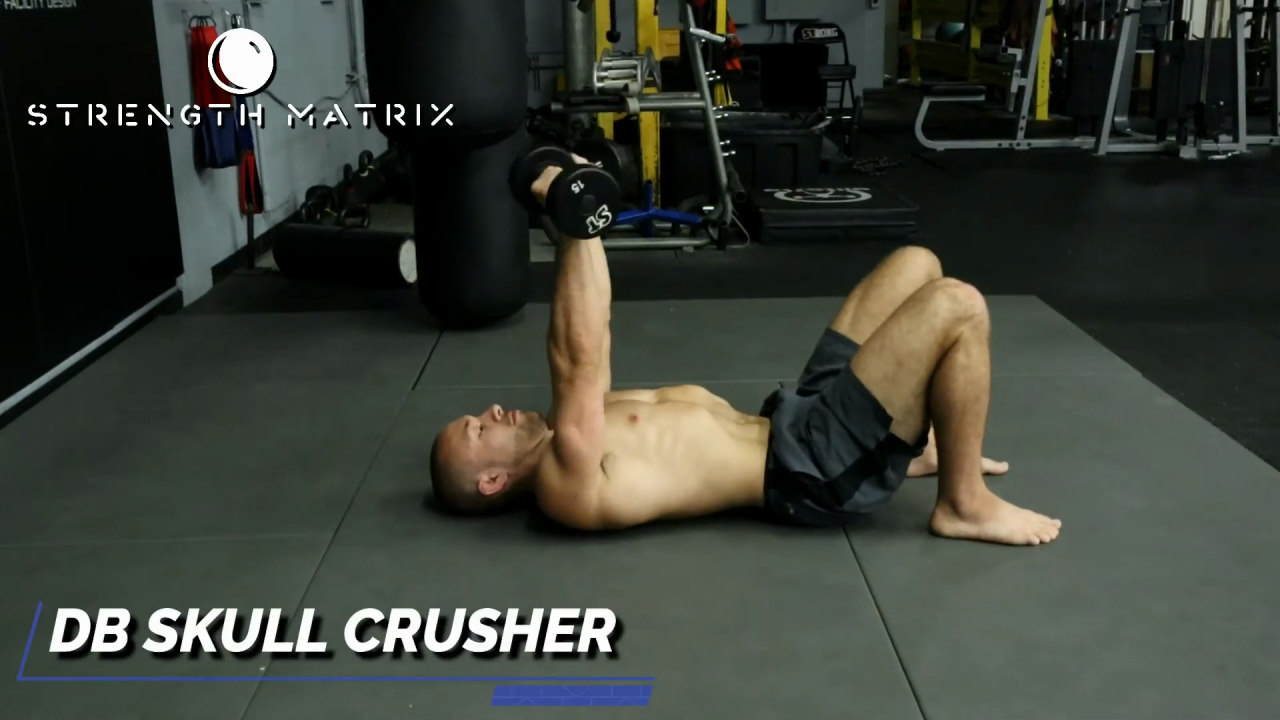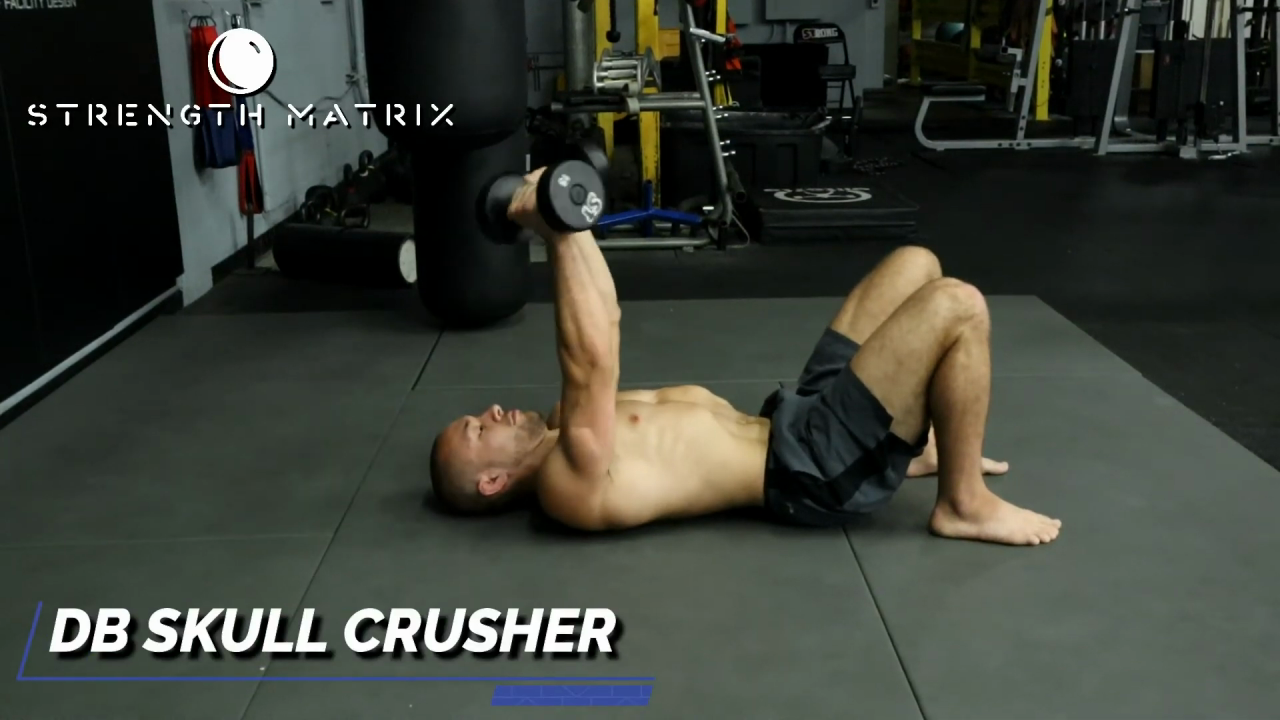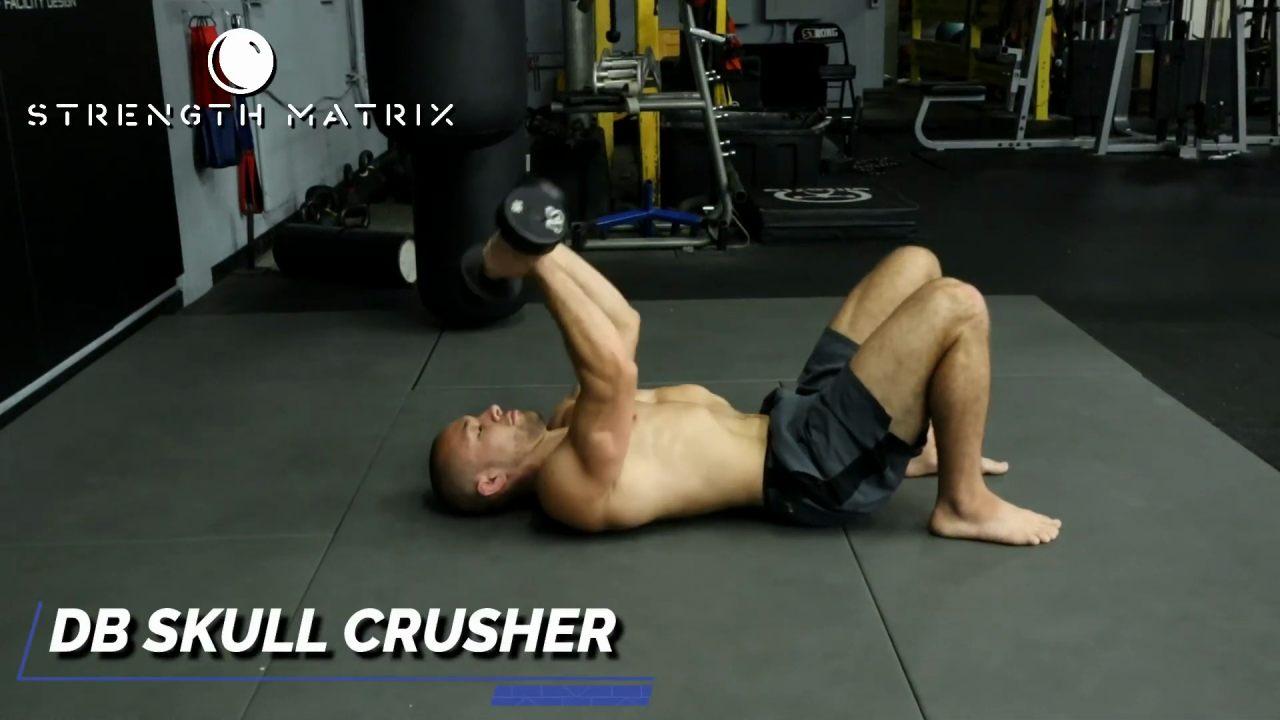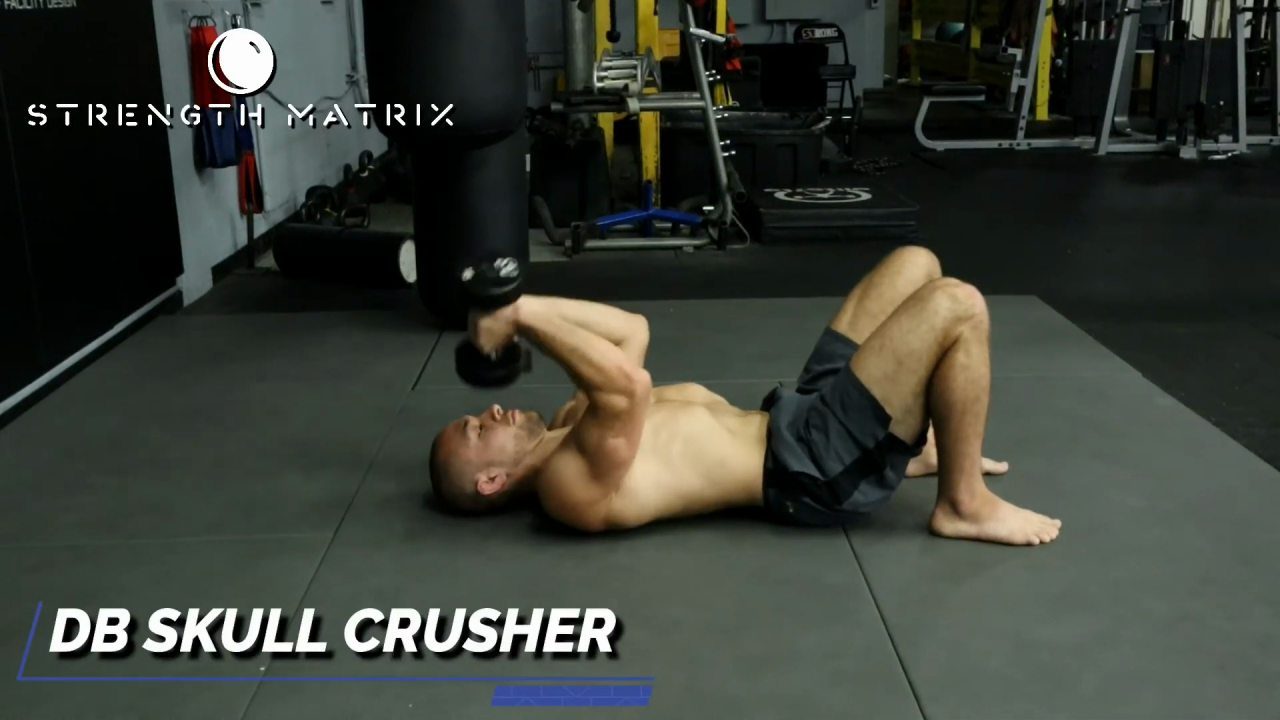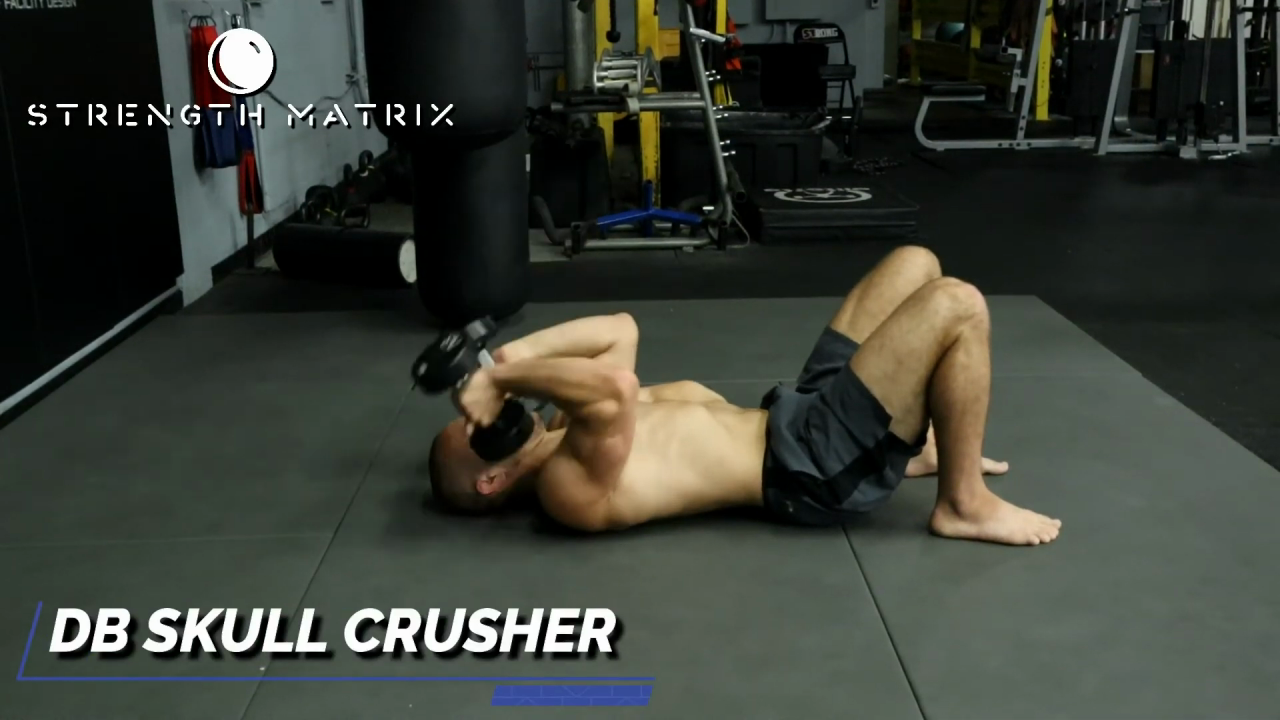
dt=0.2s
person 1, frame 1
left shoulder: (562, 434)
right shoulder: (567, 488)
left elbow: (589, 331)
right elbow: (578, 360)
left hip: (796, 420)
right hip: (818, 467)
left knee: (916, 263)
right knee: (958, 306)
left ankle: (919, 445)
right ankle: (964, 505)
person 1, frame 2
left shoulder: (562, 432)
right shoulder: (570, 488)
left elbow: (600, 329)
right elbow: (590, 364)
left wrist: (564, 225)
right wrist: (561, 235)
left hip: (796, 420)
right hip: (817, 464)
left knee: (916, 262)
right knee: (957, 305)
left ankle: (918, 446)
right ankle: (964, 505)
person 1, frame 3
left shoulder: (568, 428)
right shoulder: (572, 486)
left elbow: (623, 323)
right elbow: (614, 371)
left wrist: (543, 252)
right wrist: (540, 265)
left hip: (796, 420)
right hip: (816, 466)
left knee: (915, 265)
right knee: (957, 306)
left ankle: (917, 447)
right ankle: (966, 506)
person 1, frame 4
left shoulder: (571, 425)
right shoulder: (572, 487)
left elbow: (632, 331)
right elbow: (629, 385)
left wrist: (522, 306)
right wrist: (521, 316)
left hip: (796, 418)
right hip: (818, 467)
left knee: (916, 264)
right knee: (957, 306)
left ankle: (918, 446)
right ankle: (965, 505)
person 1, frame 5
left shoulder: (562, 432)
right shoulder: (571, 488)
left elbow: (622, 330)
right elbow: (613, 386)
left wrist: (512, 354)
right wrist: (504, 378)
left hip: (797, 418)
right hip: (817, 466)
left knee: (916, 263)
right knee: (958, 306)
left ankle: (919, 447)
right ankle: (964, 505)
